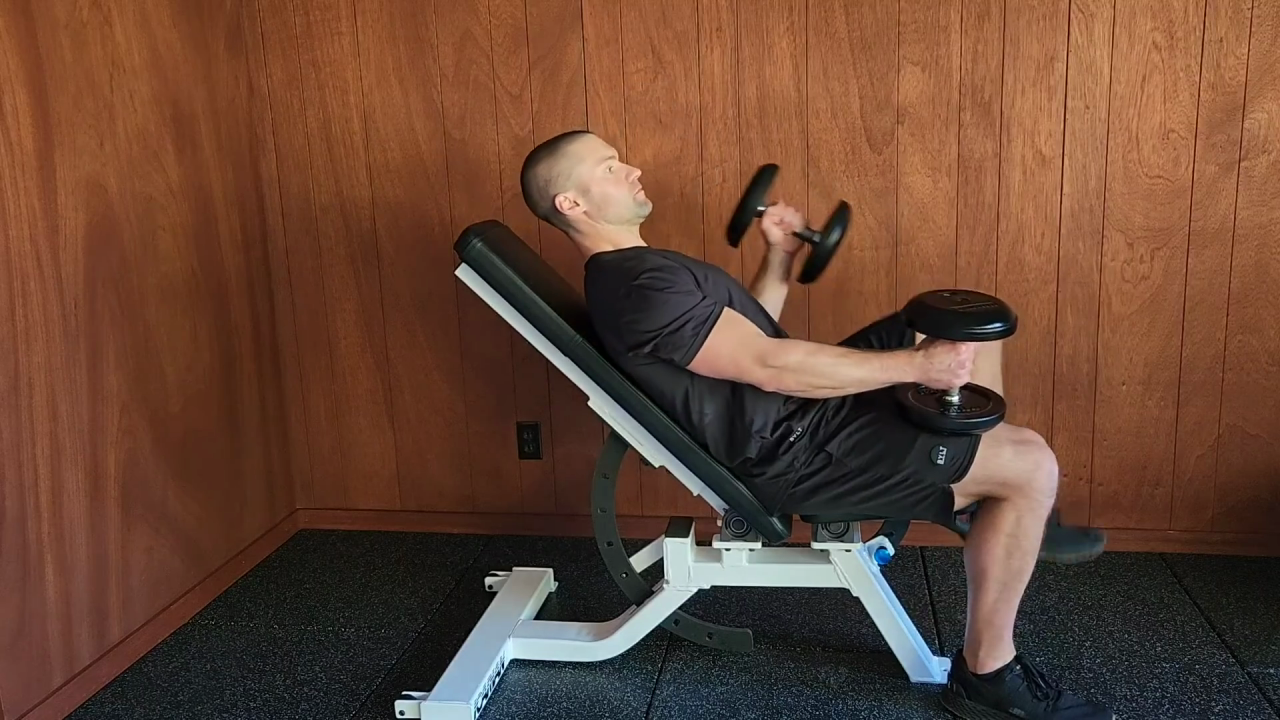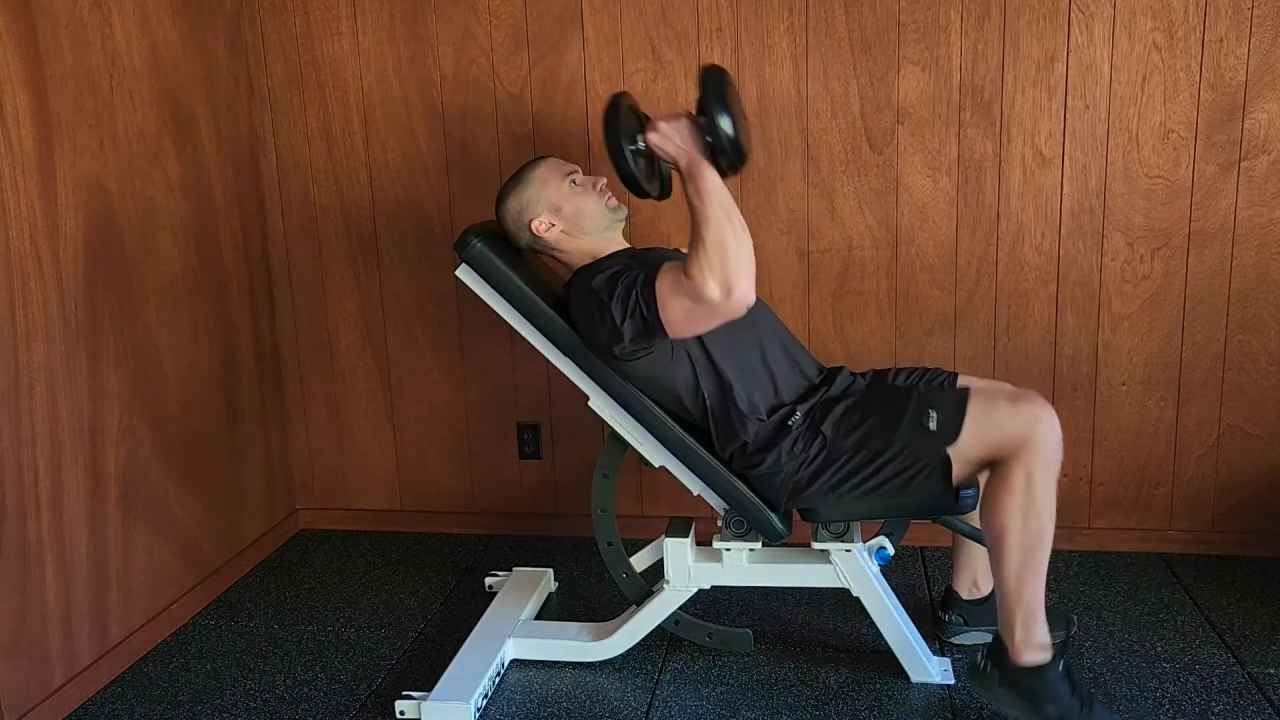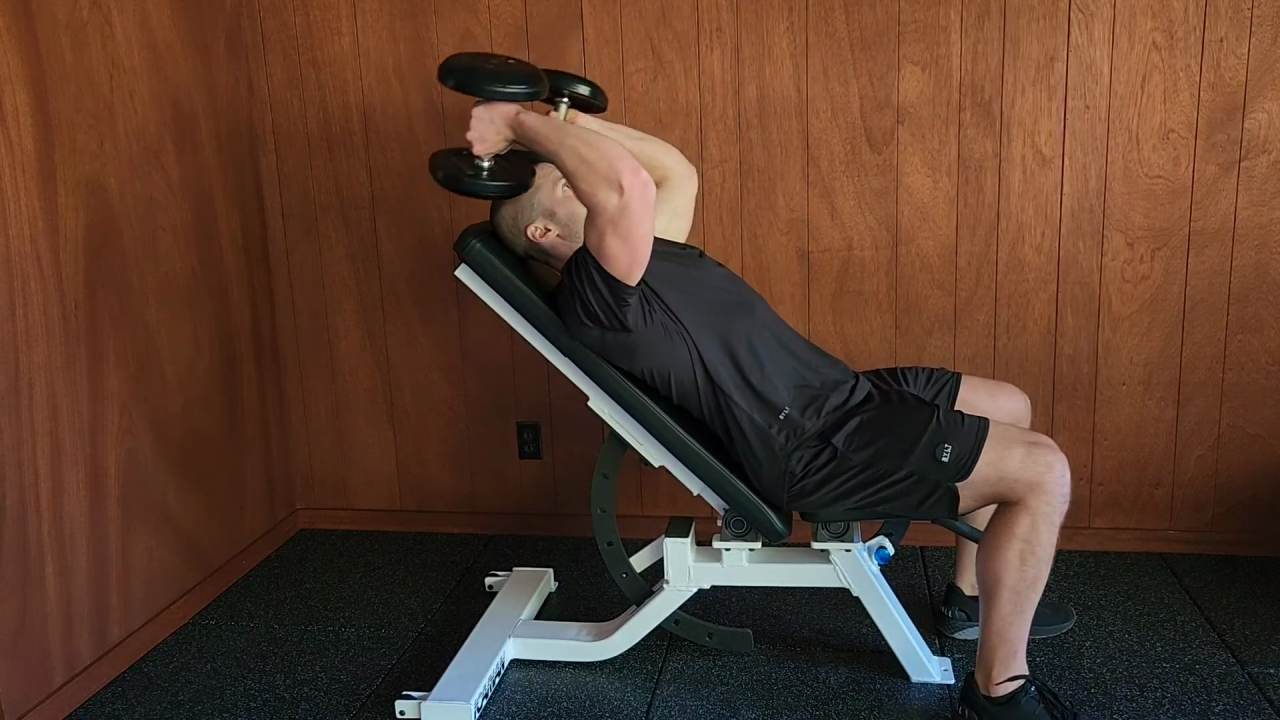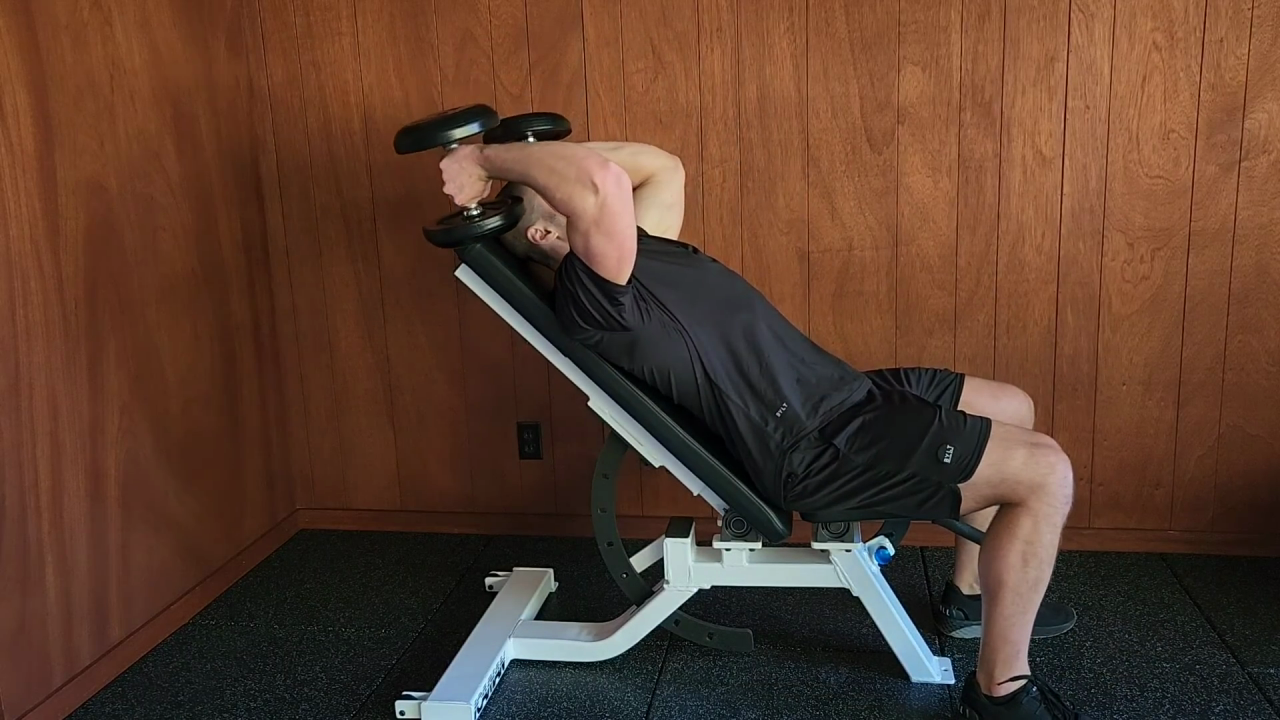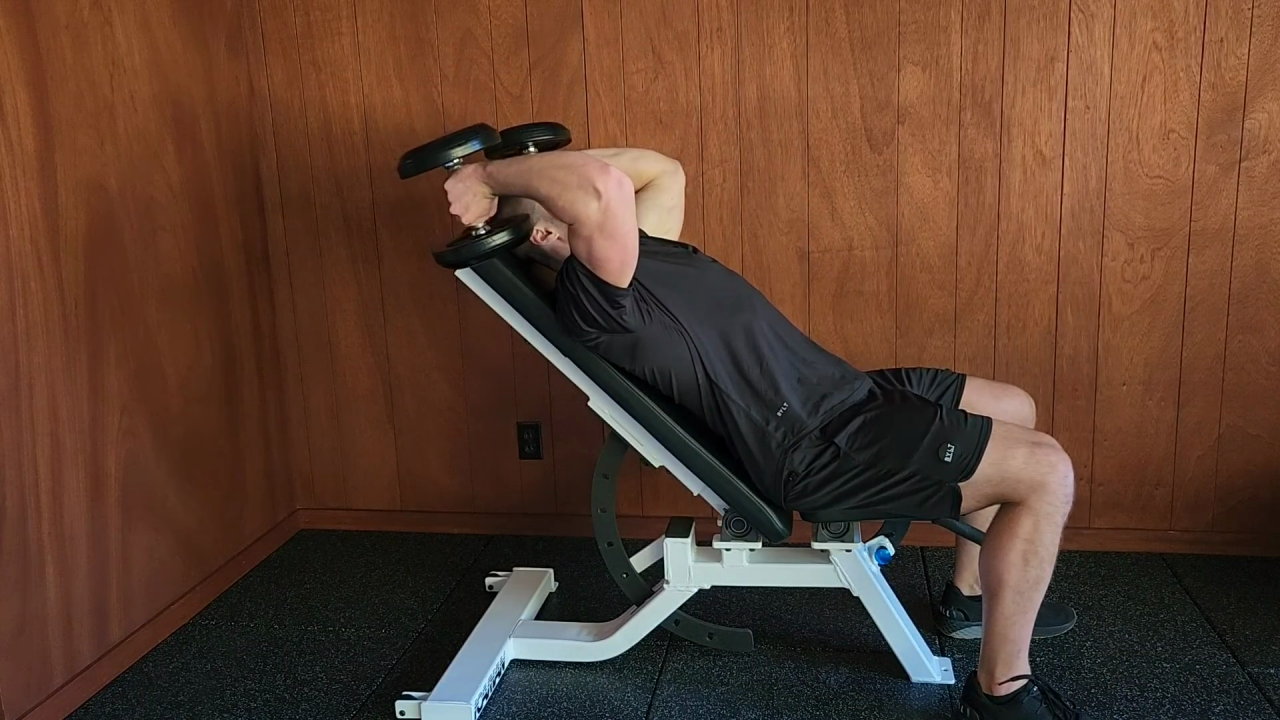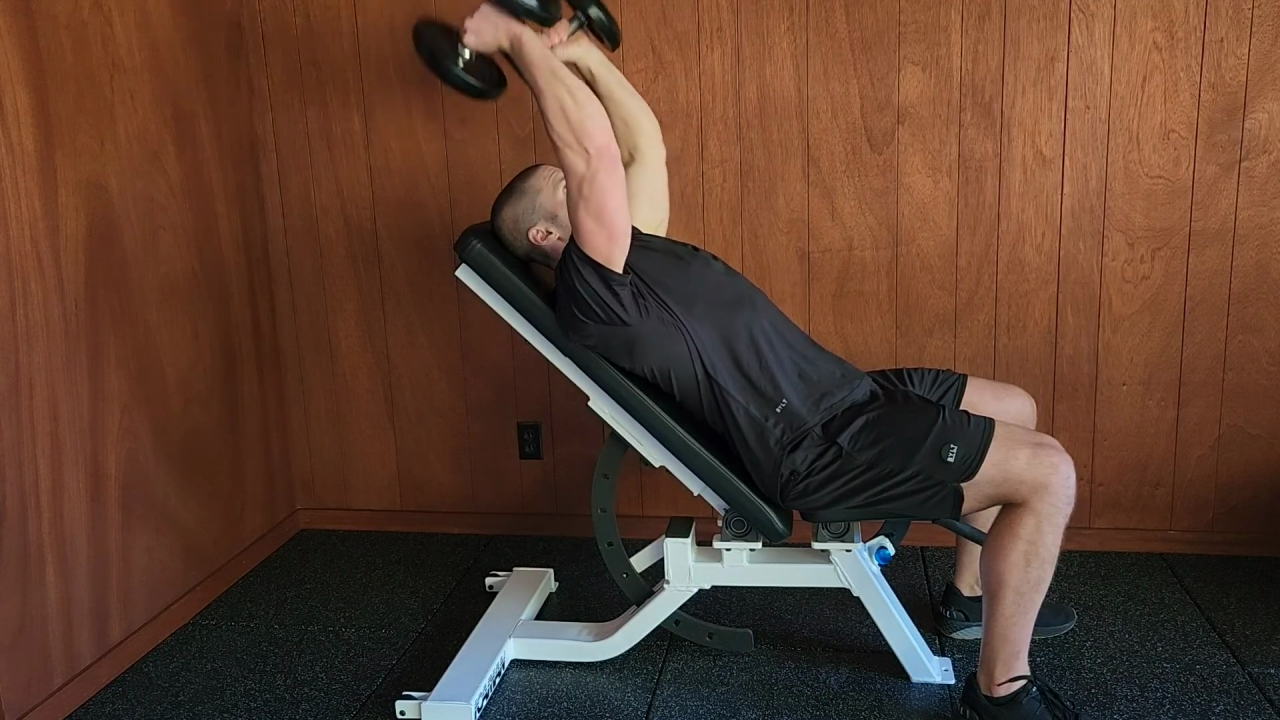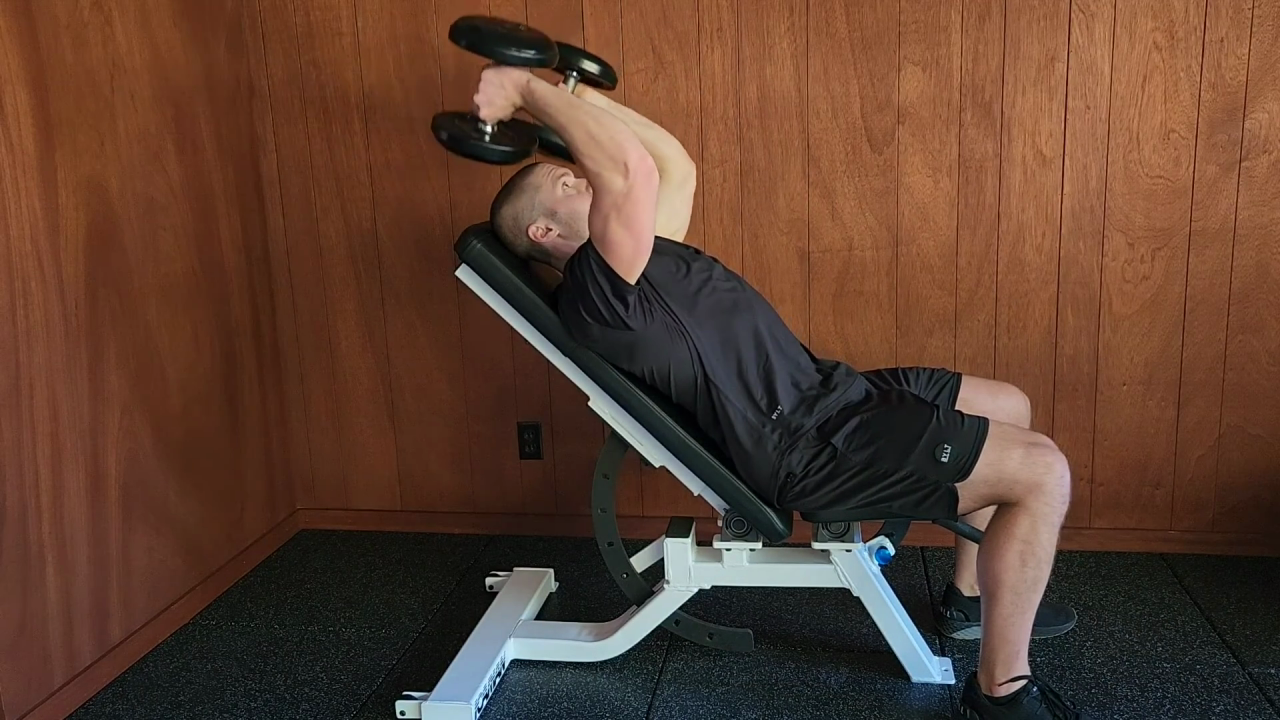
dt=0.7s
person 1, frame 1
left shoulder: (641, 268)
right shoulder: (635, 288)
right elbow: (768, 366)
left wrist: (777, 259)
right wrist: (915, 365)
left hip: (797, 406)
right hip: (792, 450)
right knee: (1031, 466)
left ankle: (1009, 521)
right ankle: (986, 672)
person 1, frame 2
left shoulder: (630, 272)
right shoulder: (608, 297)
left elbow: (722, 269)
right elbow: (728, 288)
left wrist: (690, 158)
right wrist: (693, 159)
left hip: (820, 401)
right hip: (799, 445)
left knee: (1017, 411)
right knee: (1032, 427)
left ankle: (970, 600)
right ankle: (1025, 661)
person 1, frame 3
left shoulder: (630, 256)
right shoulder: (593, 290)
left elbow: (676, 175)
right elbow: (629, 185)
left wrist: (571, 124)
right wrist: (520, 122)
left hip: (832, 395)
right hip: (811, 446)
left knee: (1010, 407)
right knee: (1041, 471)
left ankle: (972, 595)
person 1, frame 4
left shoulder: (627, 250)
right shoulder: (591, 294)
left elbow: (664, 168)
right elbow: (601, 179)
left wrist: (535, 155)
right wrist: (490, 158)
left hip: (836, 395)
right hip: (814, 444)
left knee: (1011, 409)
right knee: (1044, 473)
left ankle: (969, 596)
person 1, frame 5
left shoulder: (625, 250)
right shoulder: (593, 295)
left elbow: (665, 171)
right elbow: (602, 183)
left wrist: (533, 167)
right wrist: (492, 174)
left hip: (836, 393)
right hip: (815, 444)
left knee: (1013, 409)
right knee: (1044, 471)
left ankle: (970, 596)
person 1, frame 6
left shoulder: (628, 251)
right shoulder: (591, 292)
left elbow: (645, 147)
right elbow: (590, 151)
left hip: (839, 397)
right hip: (816, 445)
left knee: (1016, 411)
right knee: (1047, 474)
left ankle: (971, 594)
person 1, frame 7
left shoulder: (626, 257)
right shoulder: (595, 291)
left elbow: (675, 168)
right elbow: (633, 167)
left wrist: (585, 101)
right wrist: (528, 89)
left hip: (822, 394)
right hip: (809, 447)
left knee: (1009, 407)
right knee: (1041, 471)
left ankle: (971, 594)
